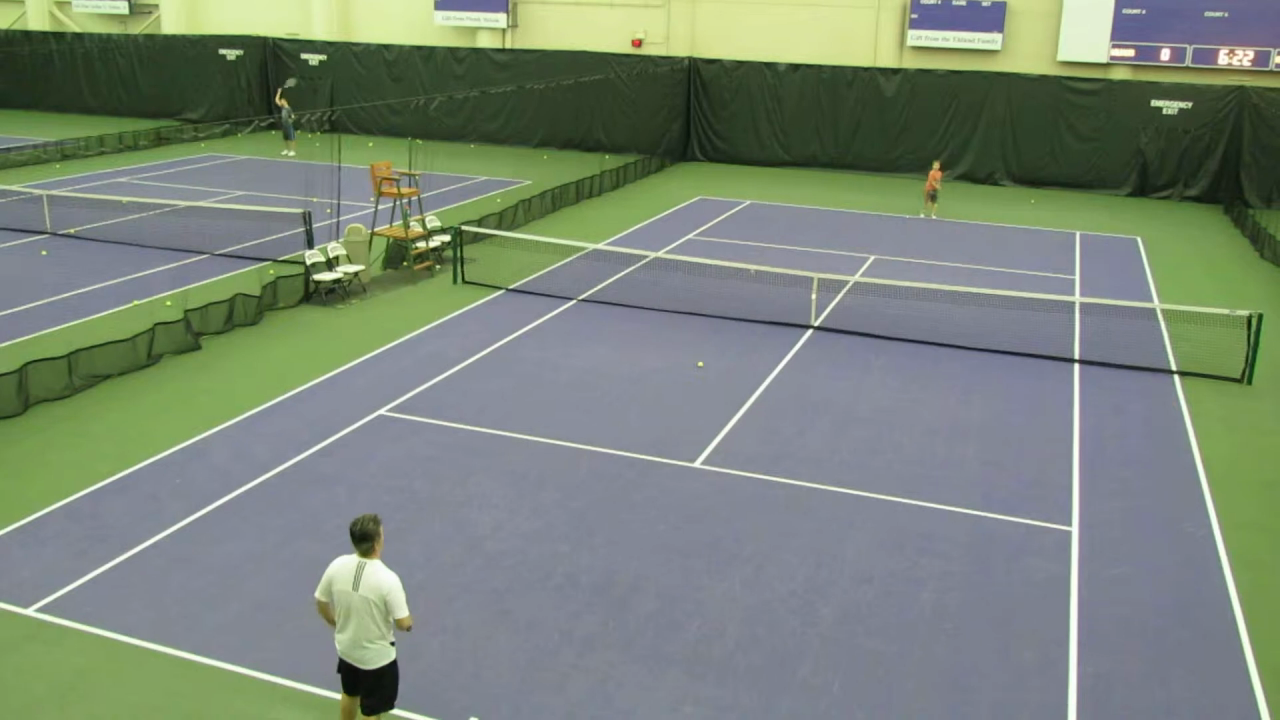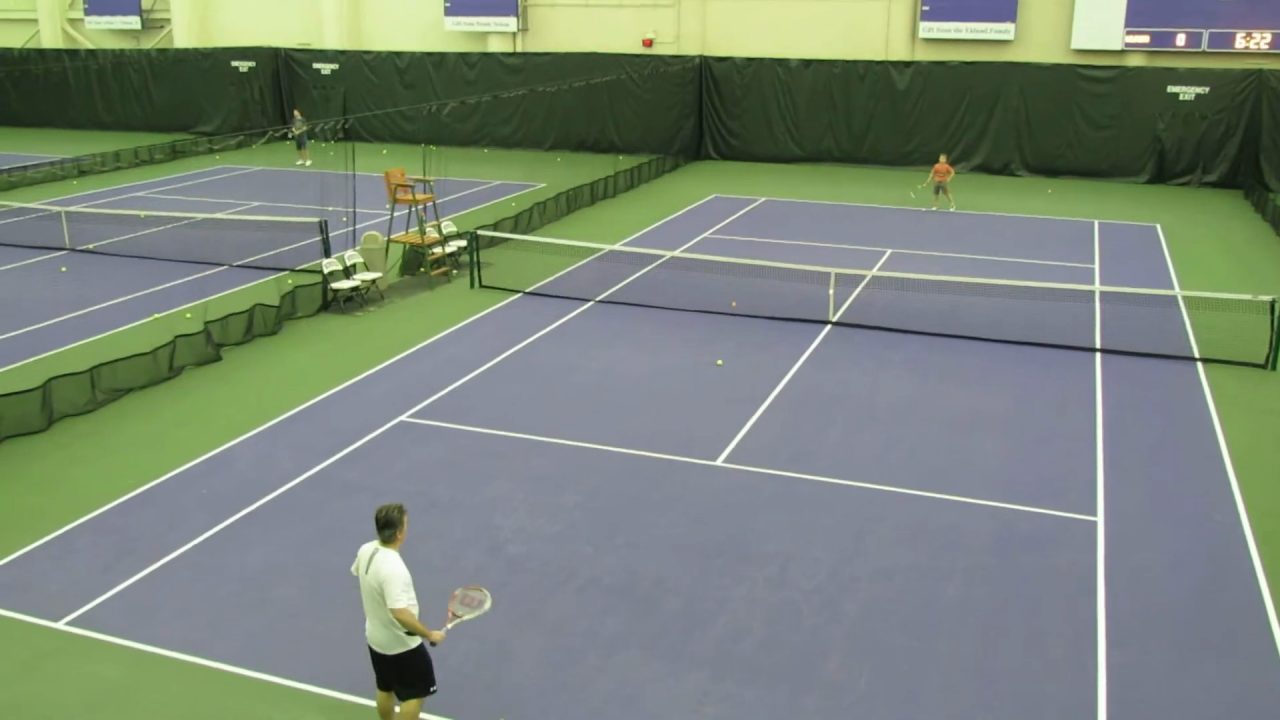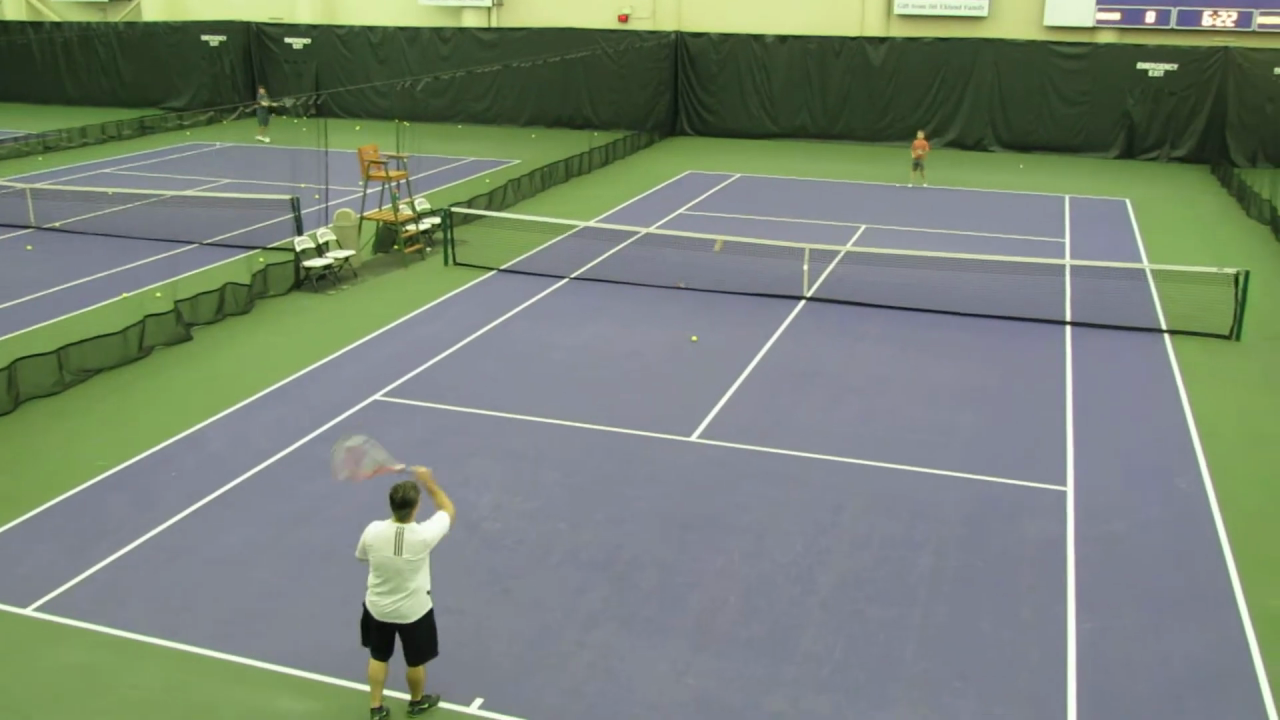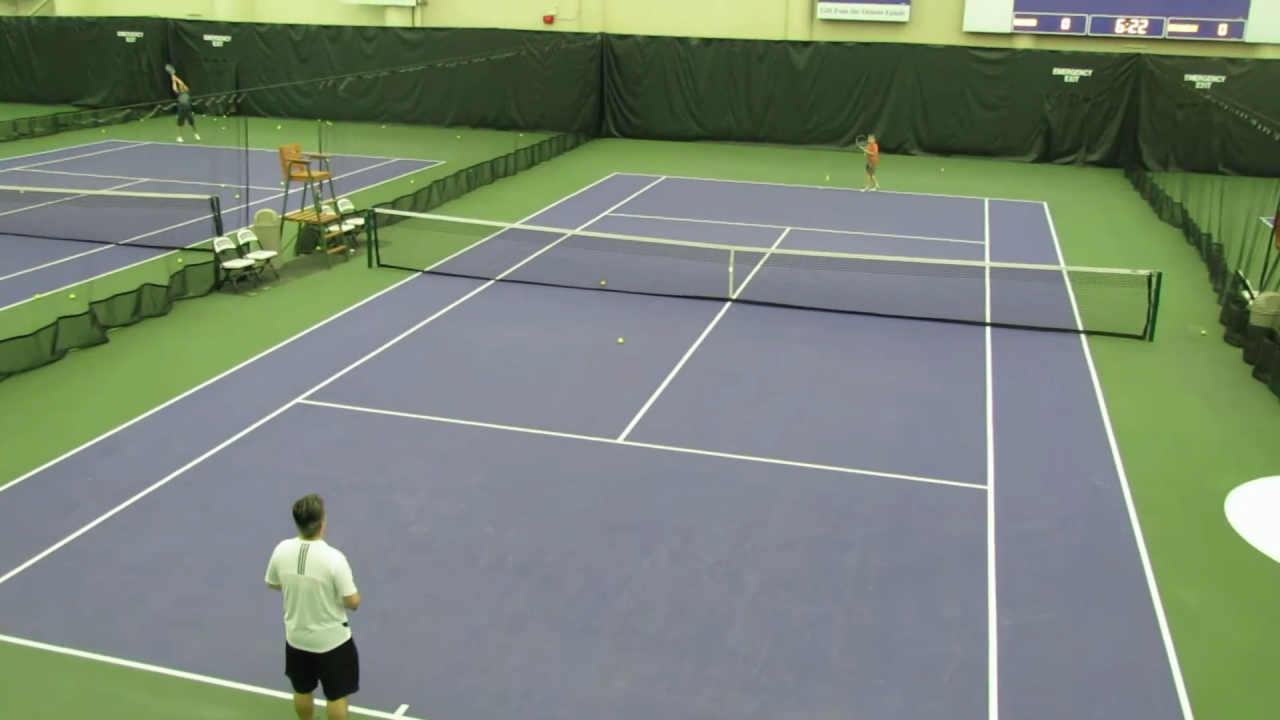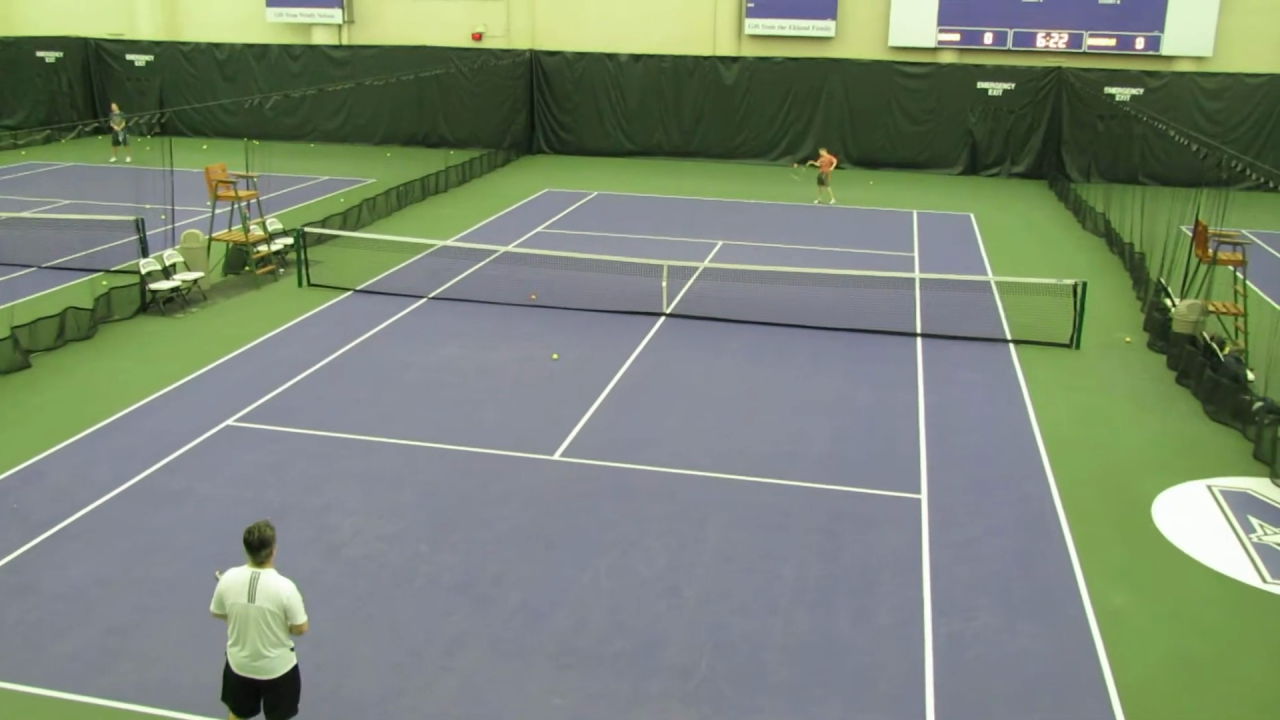
dt=1s
person 1, frame 1
left shoulder: (338, 566)
right shoulder: (387, 579)
left elbow: (321, 603)
right elbow: (403, 623)
right wrist: (409, 623)
left hip: (346, 648)
right hip: (377, 657)
left knee: (350, 693)
person 1, frame 2
left shoulder: (366, 550)
right shoulder: (393, 568)
left elbow: (358, 575)
right elbow: (400, 614)
right wrist: (429, 634)
left hip: (376, 638)
right hip: (401, 643)
left knee: (385, 689)
right knee: (414, 695)
person 1, frame 3
left shoulder: (373, 531)
right shoulder: (424, 535)
left elbow: (362, 557)
right elbow: (448, 510)
right wrist: (428, 482)
left hip: (377, 609)
right hip: (413, 611)
left knee: (378, 657)
right knee: (416, 661)
person 1, frame 4
left shoulder: (282, 550)
right shoulder: (333, 558)
left elbow: (273, 583)
right elbow: (353, 601)
right wrist: (349, 602)
left hip: (296, 637)
right hip: (332, 640)
left knee: (302, 690)
right knee: (337, 695)
person 1, frame 5
left shoulder: (228, 579)
right shoulder: (284, 587)
left elbow: (217, 613)
right elbow: (301, 628)
left hip: (239, 663)
right hip: (277, 667)
